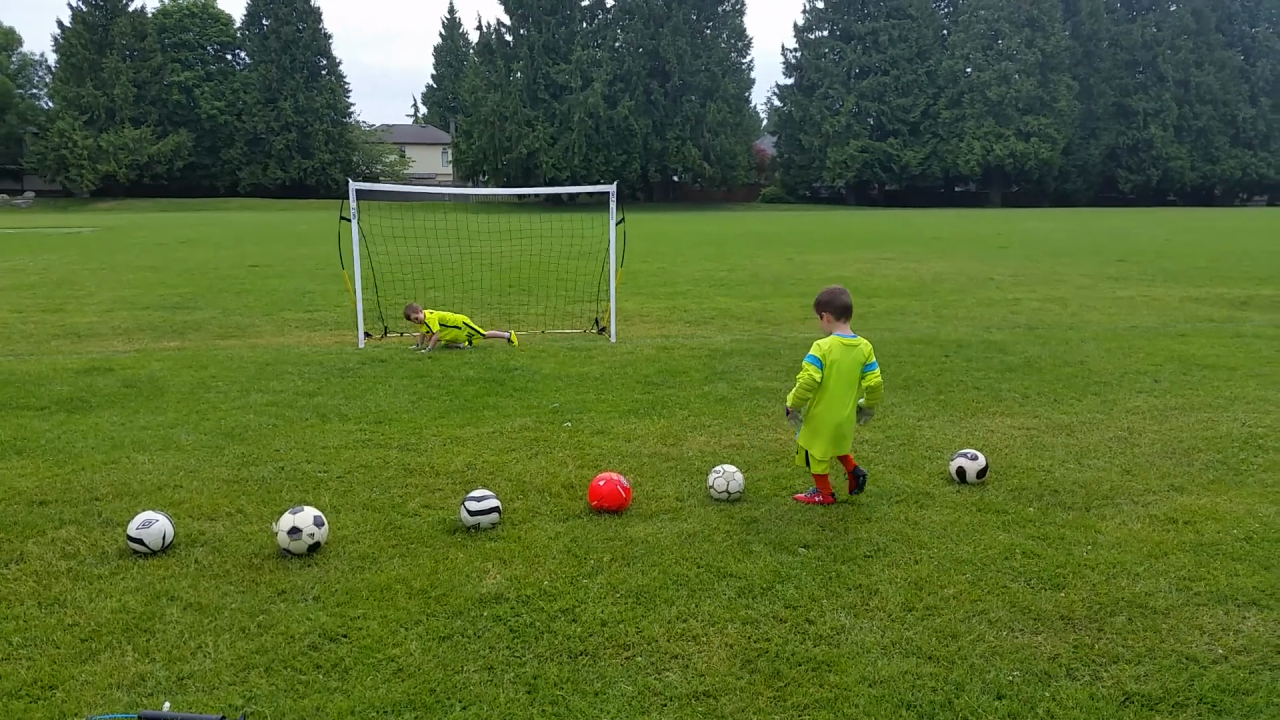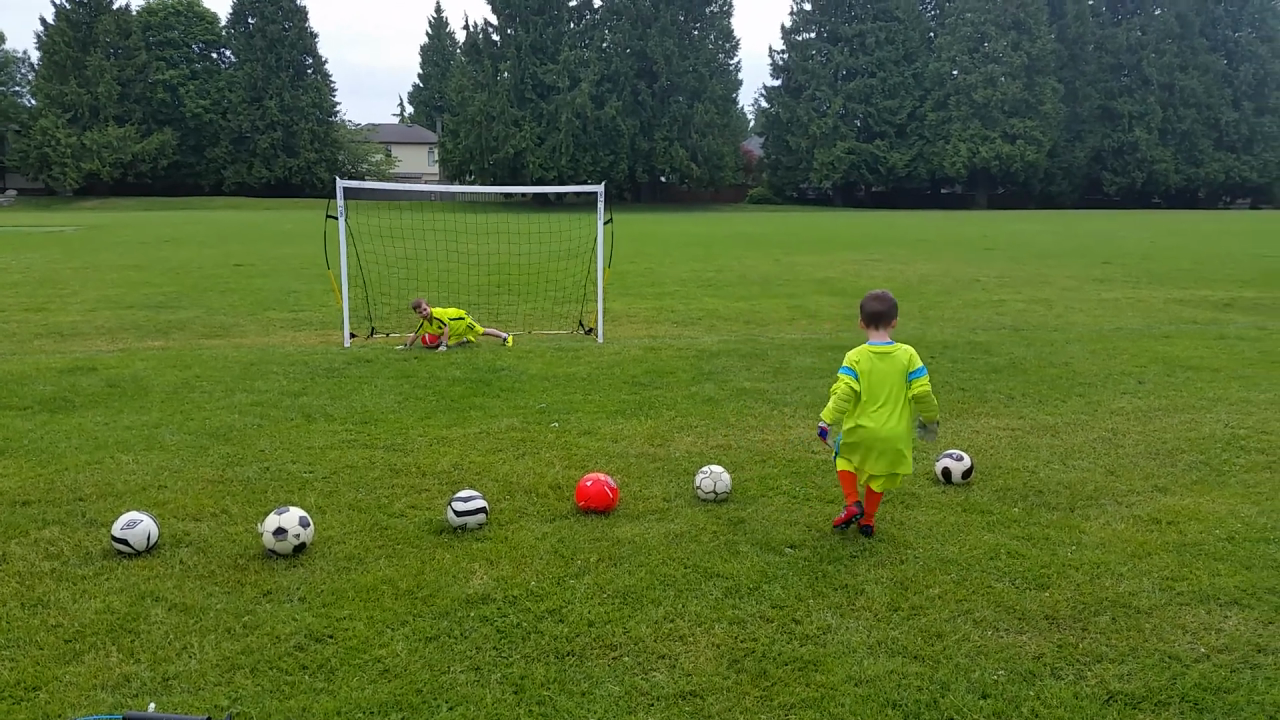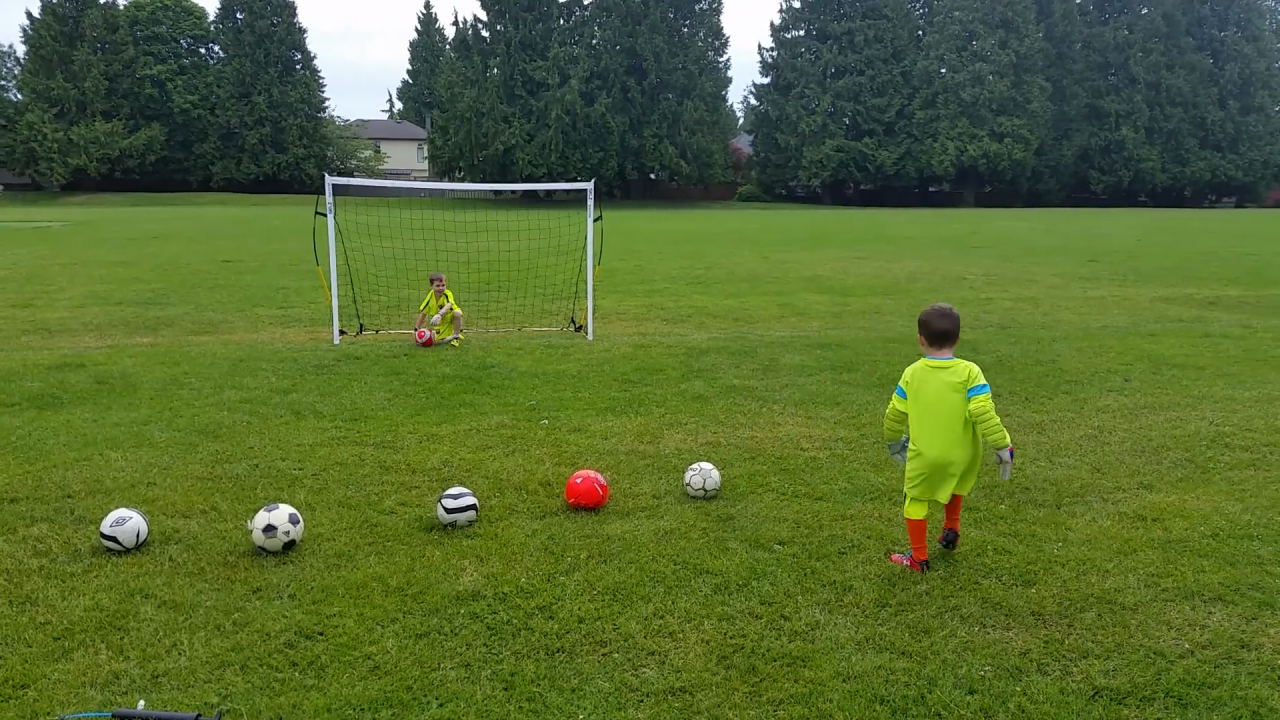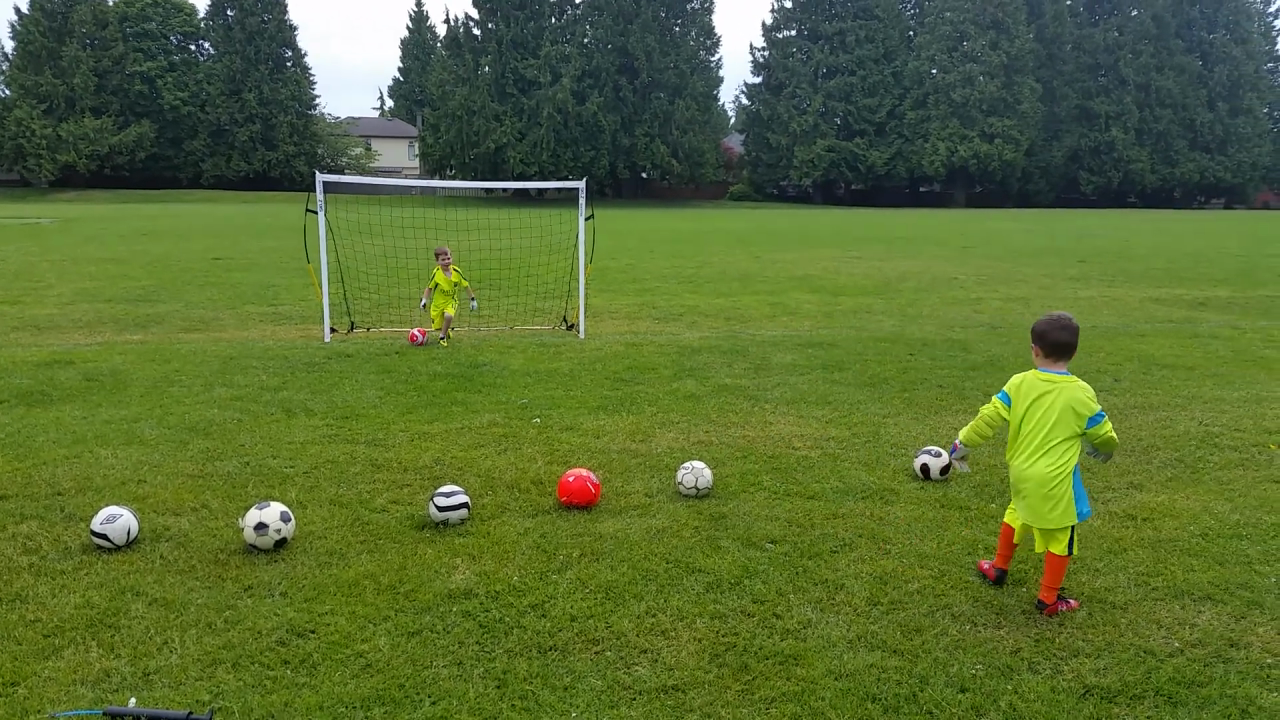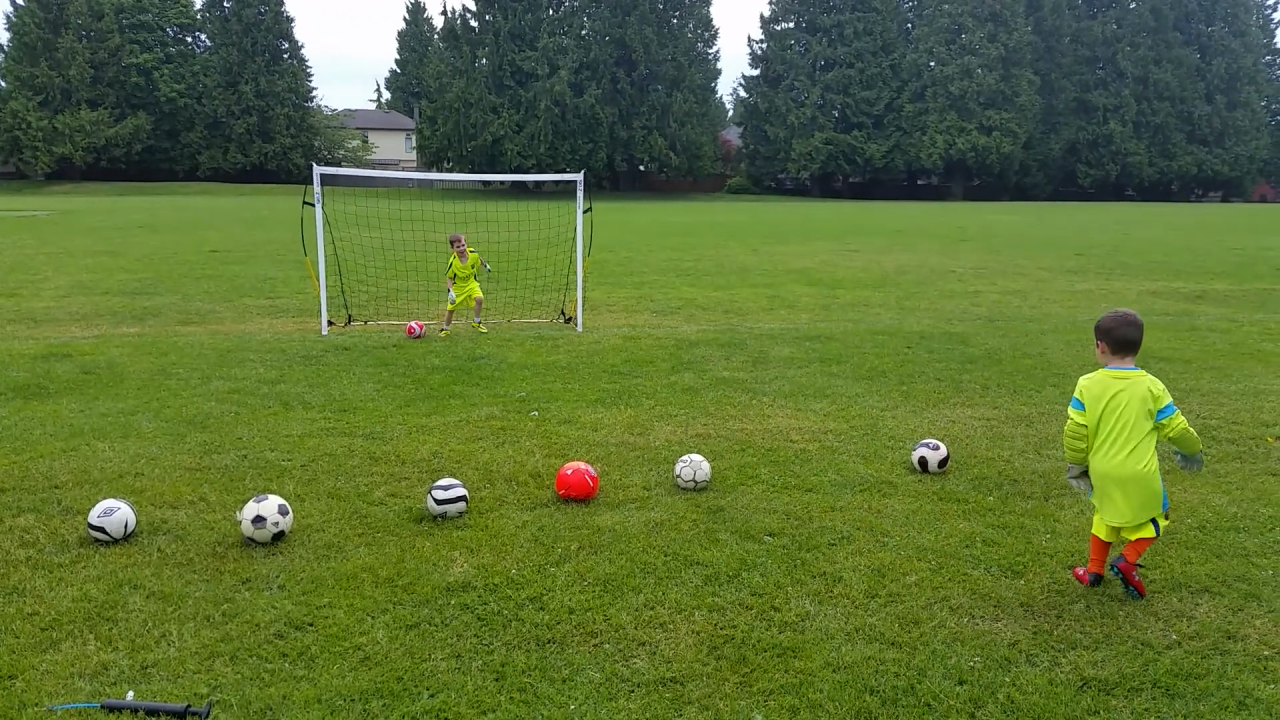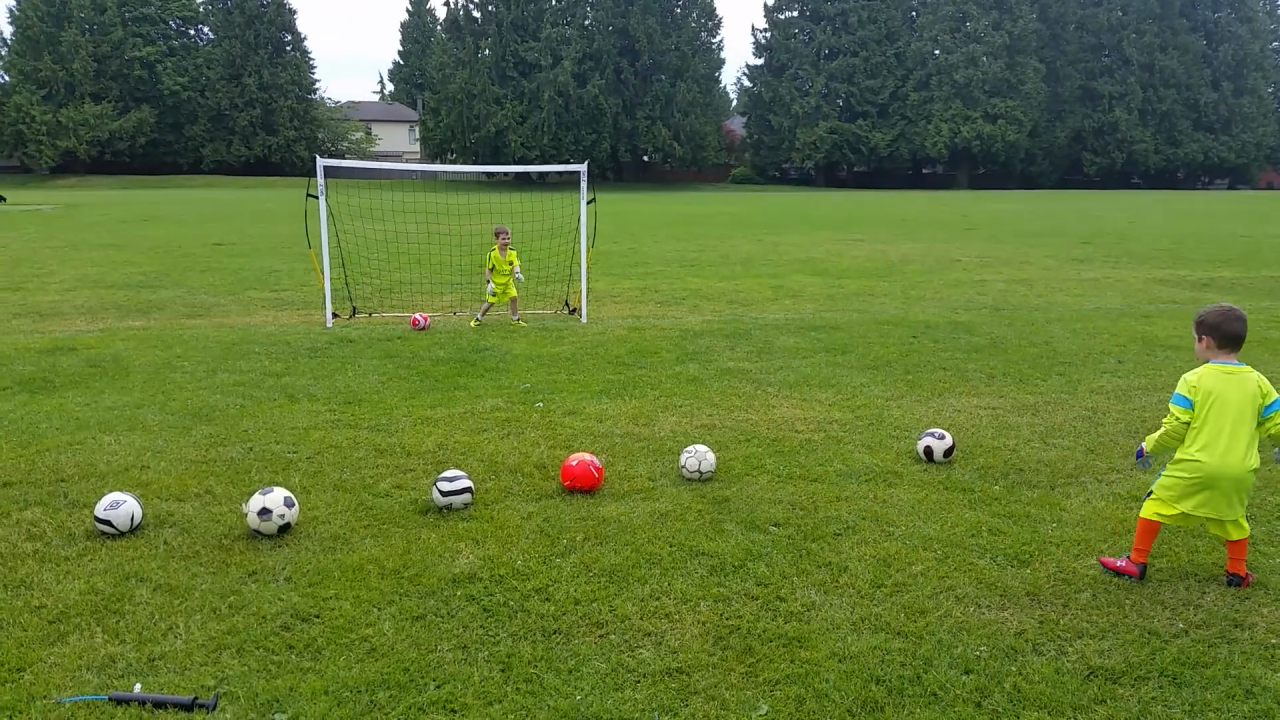
dt=0.4s
person 1, frame 1
left shoulder: (822, 347)
right shoulder: (864, 347)
left elbow: (807, 382)
right elbow: (874, 384)
left wrist: (792, 404)
right wrist: (868, 407)
left hip: (820, 418)
right hip: (846, 416)
left knee: (816, 455)
right knee: (834, 445)
left ankle: (824, 493)
right ankle: (853, 470)
person 1, frame 2
left shoulder: (855, 358)
right shoulder: (908, 355)
left elbow: (843, 394)
right elbow: (923, 393)
left wrist: (826, 423)
right wrist: (929, 419)
left hip: (862, 431)
right hip: (895, 435)
left knee: (843, 458)
right knee: (878, 477)
left ankle: (852, 506)
right ankle: (866, 520)
person 1, frame 3
left shoulder: (912, 373)
right shoulder: (969, 372)
left elbow: (895, 412)
right elbow: (984, 413)
left wrist: (895, 440)
right wrist: (1002, 446)
left hip: (925, 456)
right hip: (962, 457)
left knee: (916, 502)
right knee: (955, 485)
left ankle: (918, 558)
right ankle: (951, 528)
person 1, frame 4
left shoulder: (1018, 383)
right shoulder: (1082, 393)
left elbow: (990, 419)
right elbow: (1105, 435)
left wrist: (963, 442)
right wrist: (1105, 450)
left hip: (1020, 474)
right hip: (1055, 480)
left knee: (1018, 514)
right knee: (1060, 536)
left ankle: (998, 568)
right ankle: (1049, 599)
person 1, frame 5
left shoulder: (1087, 385)
right shoulder: (1151, 387)
left elbow: (1075, 432)
right elbow: (1176, 429)
left wrist: (1076, 465)
right wrist: (1193, 449)
left hip: (1103, 472)
right hip: (1139, 474)
left knee: (1107, 518)
right knee: (1150, 524)
left ankle: (1094, 570)
right ankle: (1128, 561)
person 1, frame 6
left shoulder: (1194, 380)
left elbow: (1175, 428)
left wrist: (1149, 447)
left hip: (1194, 468)
right hip: (1239, 472)
left knee: (1156, 503)
right knee: (1234, 517)
left ankle: (1136, 563)
right ankle: (1237, 572)
